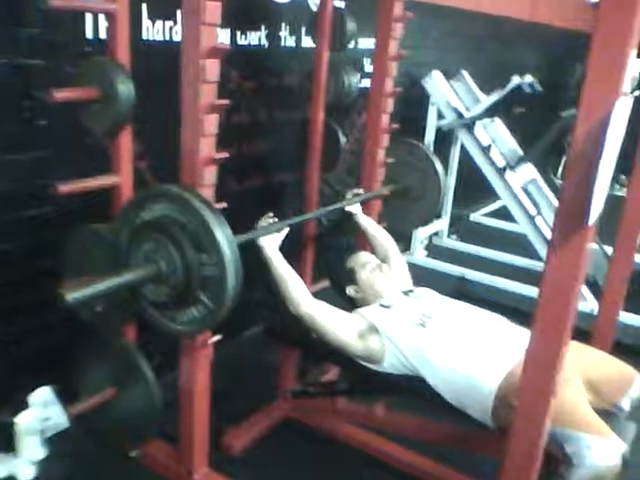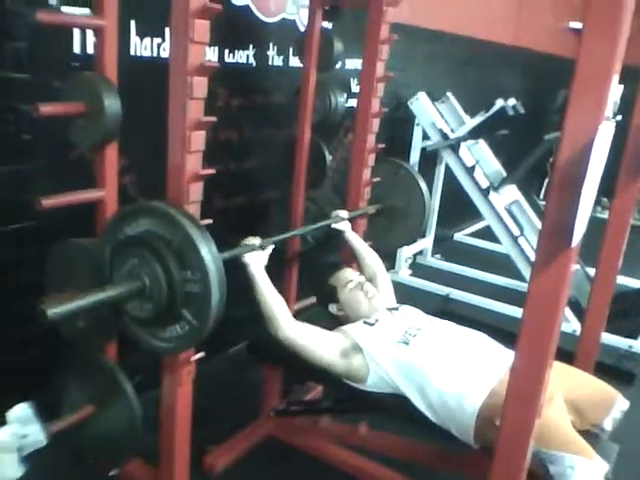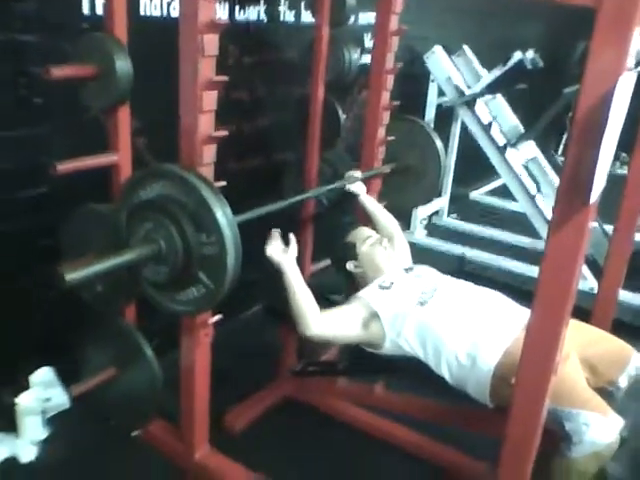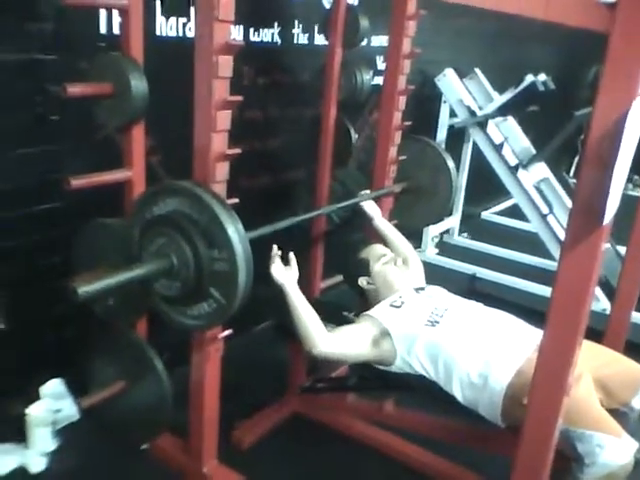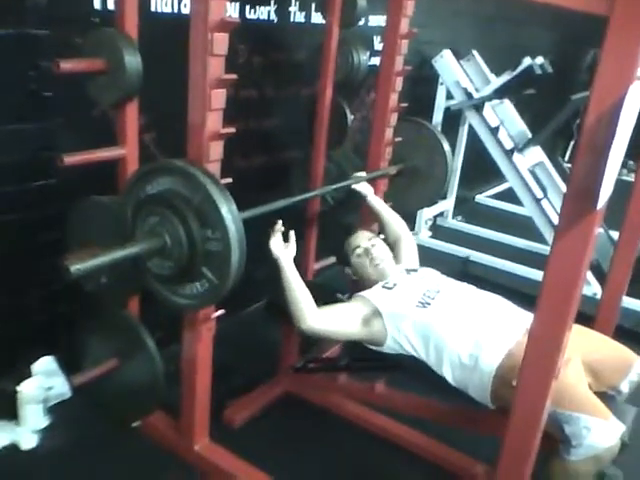
dt=1s
person 1, frame 1
left shoulder: (406, 292)
right shoulder: (365, 327)
left elbow: (392, 252)
right elbow: (305, 307)
left wrist: (360, 217)
right wrist: (270, 250)
right hip: (506, 380)
person 1, frame 2
left shoulder: (390, 310)
right shoulder: (348, 345)
left elbow: (379, 272)
right elbow: (287, 330)
left wrist: (349, 235)
right wrist: (257, 270)
left hip: (514, 366)
right hip: (490, 400)
left knee: (618, 413)
person 1, frame 3
left shoulder: (406, 271)
right shoulder: (368, 308)
left elbow: (396, 233)
right elbow: (314, 326)
left wrist: (364, 197)
right wrist: (288, 267)
left hip: (530, 326)
right hip: (504, 359)
right knee: (598, 434)
person 1, frame 4
left shoulder: (420, 291)
right shoulder: (378, 327)
left elbow: (410, 256)
right elbow: (321, 345)
left wrist: (377, 218)
right wrist: (289, 285)
left hip: (544, 345)
right hip: (515, 377)
person 1, frame 5
left shoulder: (409, 271)
right shoulder: (368, 308)
left elbow: (403, 233)
right elbow: (311, 320)
left wrist: (370, 197)
right wrist: (285, 261)
left hip: (531, 327)
right hip: (502, 360)
right knee: (597, 440)
